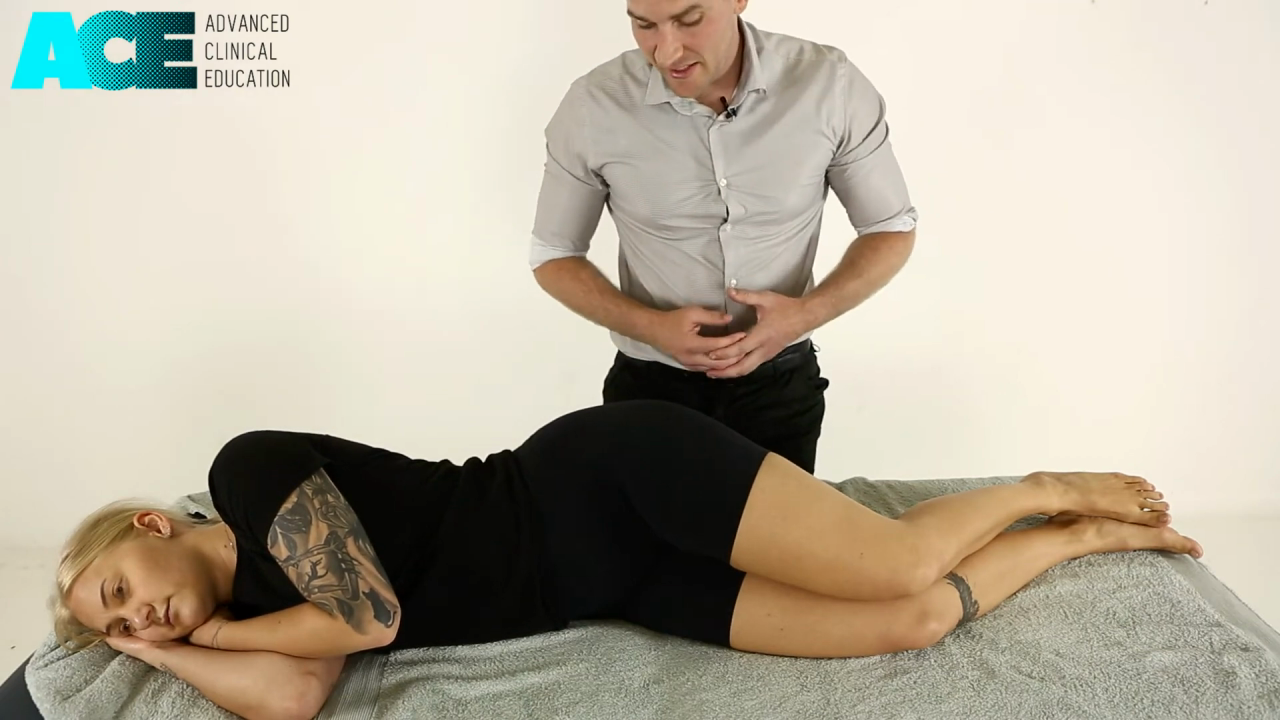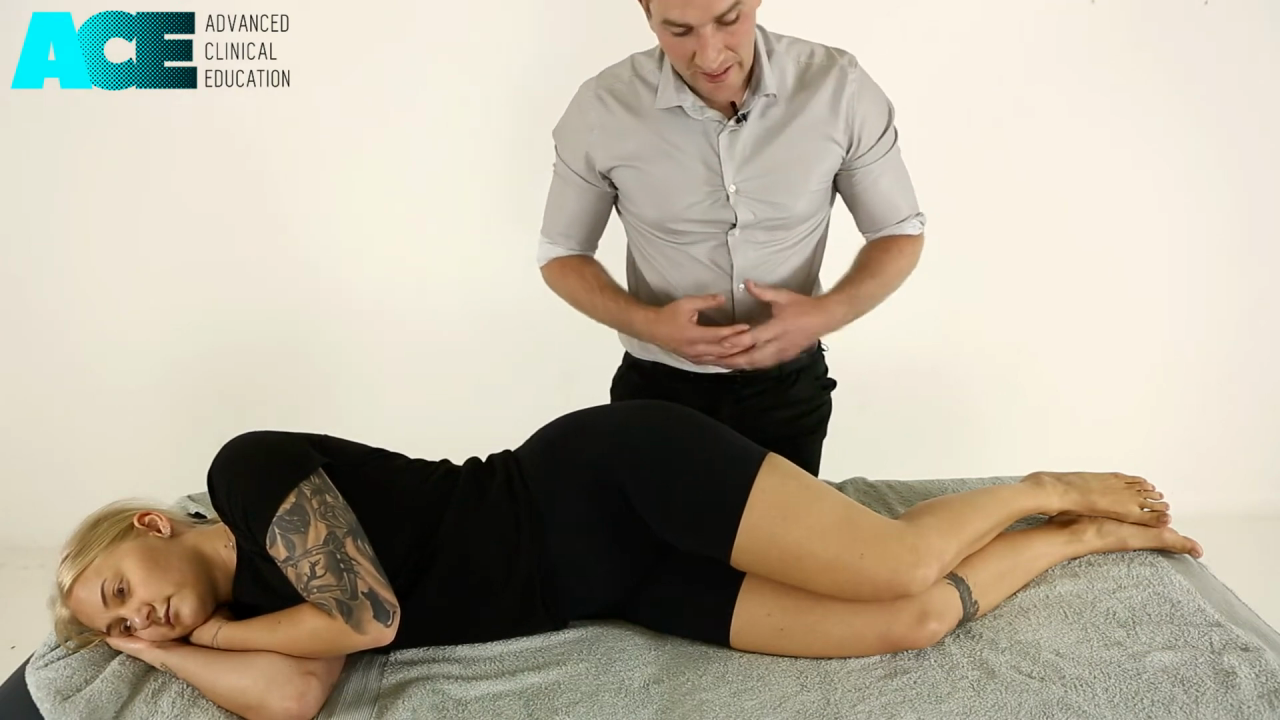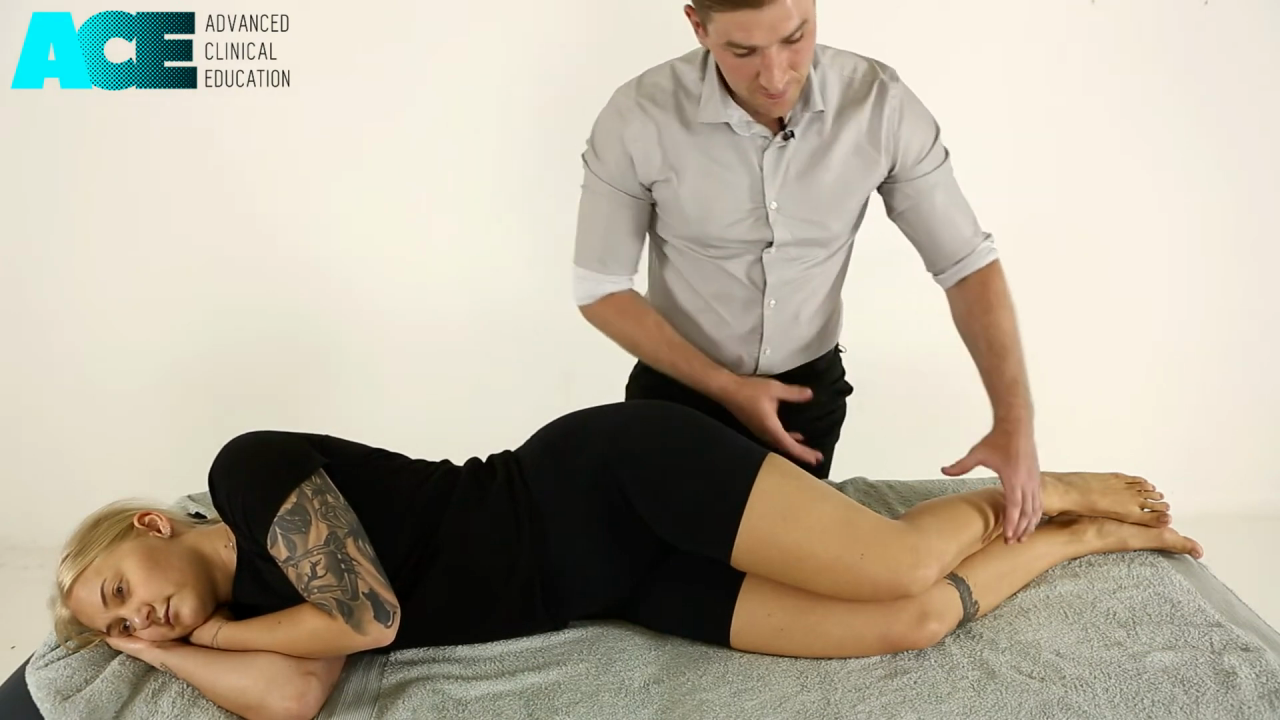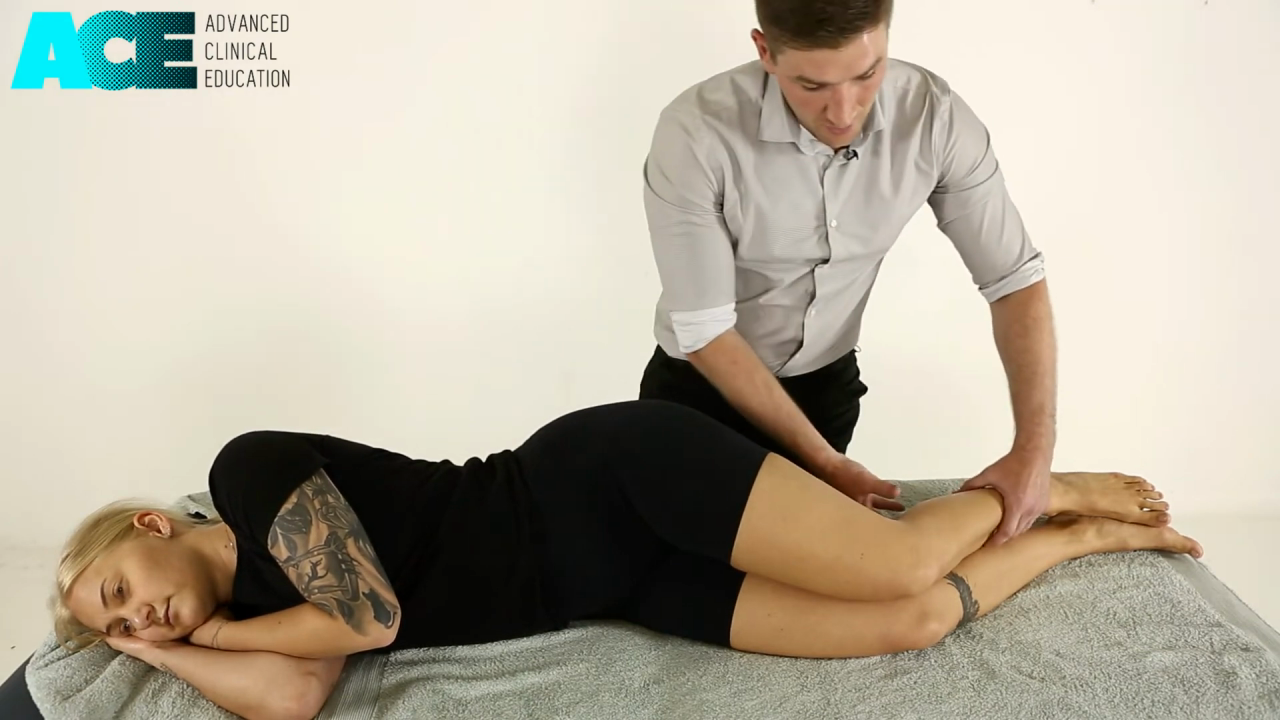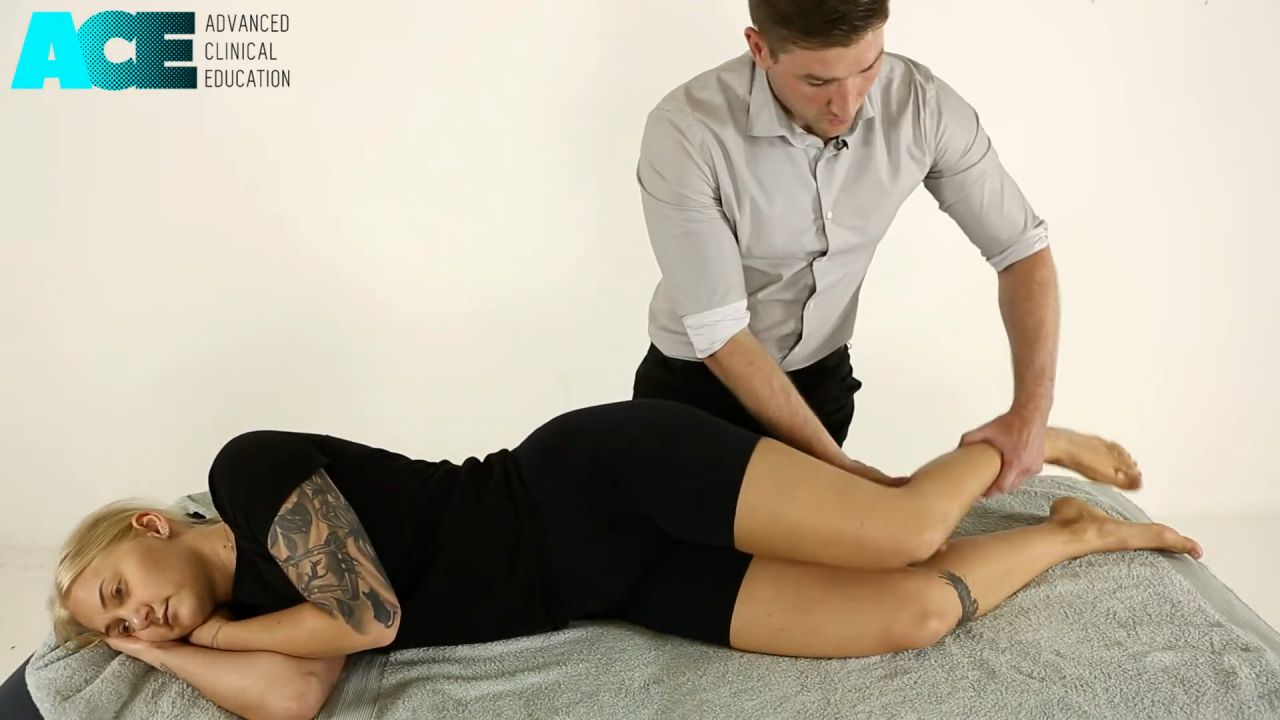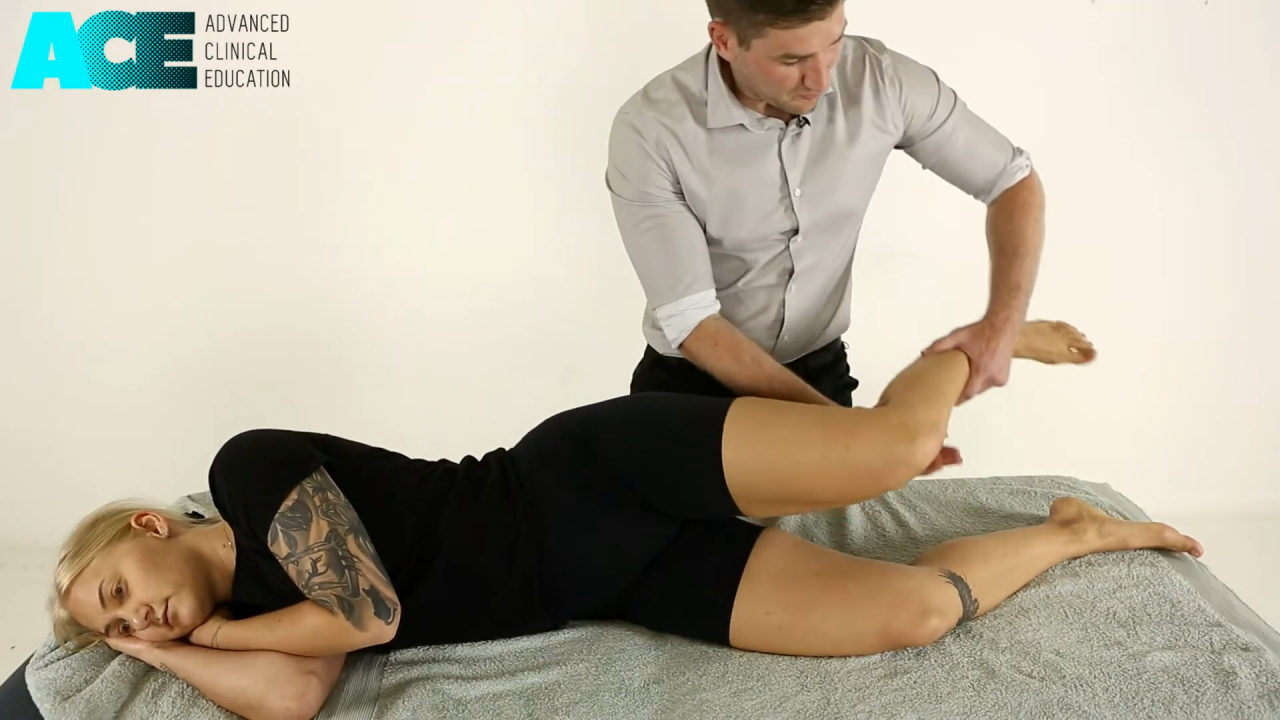
dt=0.5s
person 1, frame 1
left shoulder: (249, 470)
right shoulder: (263, 602)
left elbow: (375, 615)
left wrist: (226, 621)
left hip: (612, 477)
right hip: (624, 587)
left knee: (900, 572)
right knee: (912, 621)
left ankle: (1049, 491)
right ankle: (1084, 539)
person 1, frame 2
left shoulder: (249, 471)
right shoulder: (263, 606)
left elbow: (373, 614)
left wrist: (216, 627)
left hip: (612, 478)
right hip: (625, 589)
left knee: (900, 568)
right knee: (913, 620)
left ankle: (1049, 491)
right ankle: (1081, 539)
person 1, frame 3
left shoulder: (251, 470)
right shoulder: (262, 604)
left elbow: (374, 614)
left wrist: (210, 625)
left hip: (611, 473)
right hip: (624, 585)
left knee: (901, 572)
right knee: (912, 622)
left ankle: (1042, 490)
right ankle: (1082, 537)
person 1, frame 4
left shoulder: (250, 471)
right shoulder: (261, 603)
left elbow: (373, 615)
left wrist: (205, 619)
left hip: (609, 477)
right hip: (620, 589)
left knee: (900, 570)
right knee: (912, 621)
left ankle: (1043, 486)
right ankle: (1074, 536)
person 1, frame 5
left shoulder: (249, 471)
right shoulder: (259, 606)
left elbow: (372, 614)
left wrist: (214, 623)
left hip: (605, 475)
right hip: (612, 584)
left knee: (901, 531)
right knee: (914, 614)
left ankle: (1023, 438)
right ankle: (1075, 533)
person 1, frame 6
left shoulder: (247, 470)
right shoulder: (255, 607)
left elbow: (371, 612)
left wrist: (211, 620)
left hip: (600, 477)
right hip: (615, 587)
left knee: (892, 447)
right knee: (911, 613)
left ankle: (974, 341)
right ankle: (1074, 531)
person 2, frame 1
left shoulder: (829, 85)
right shoulder: (592, 106)
left elbow: (892, 228)
right elbow: (553, 256)
left wrist: (807, 313)
right wrist: (650, 327)
left hip: (782, 384)
right hip: (652, 387)
person 2, frame 2
left shoulder: (839, 89)
right shoulder: (601, 109)
left elbow: (899, 232)
right elbow: (561, 255)
left wrist: (826, 313)
right wrist: (649, 322)
left hip: (788, 384)
right hip: (661, 388)
person 2, frame 3
left shoulder: (881, 105)
right shoulder: (637, 119)
left elbow: (968, 263)
right elbow: (600, 290)
left wrist: (1014, 422)
right wrist: (726, 389)
left hip: (809, 388)
right hip: (680, 392)
person 2, frame 4
left shoulder: (935, 117)
right shoulder: (695, 132)
left elbow: (1017, 280)
right elbow: (704, 333)
left wrist: (1034, 448)
right wrist: (825, 464)
left hip: (825, 385)
right hip: (700, 387)
person 2, frame 5
left shoulder: (923, 105)
right shoulder: (685, 133)
left elbow: (1022, 249)
right elbow: (718, 334)
left wrist: (1031, 410)
right wrist: (837, 469)
left hip: (821, 380)
right hip: (694, 388)
person 2, frame 6
left shoulder: (883, 80)
right shoulder: (649, 133)
left elbow: (1016, 180)
right elbow: (688, 322)
left wrist: (1003, 324)
left hip: (821, 372)
right hip: (694, 383)
